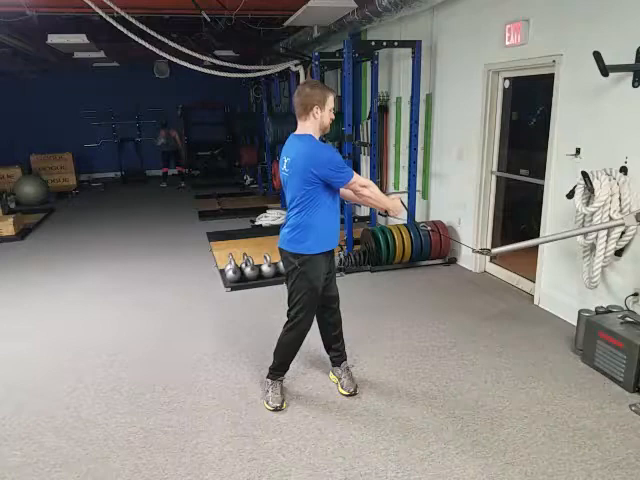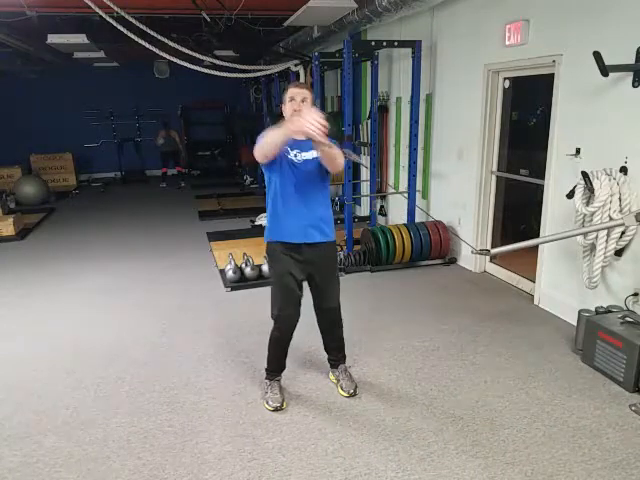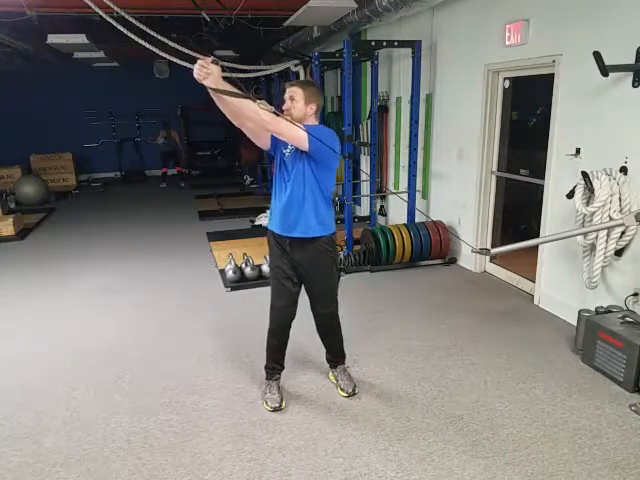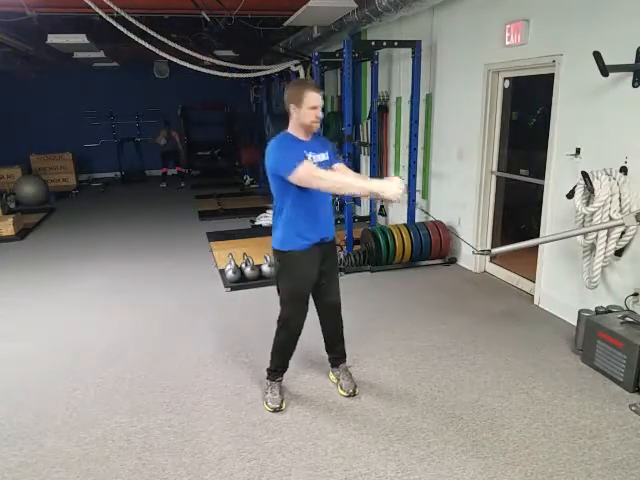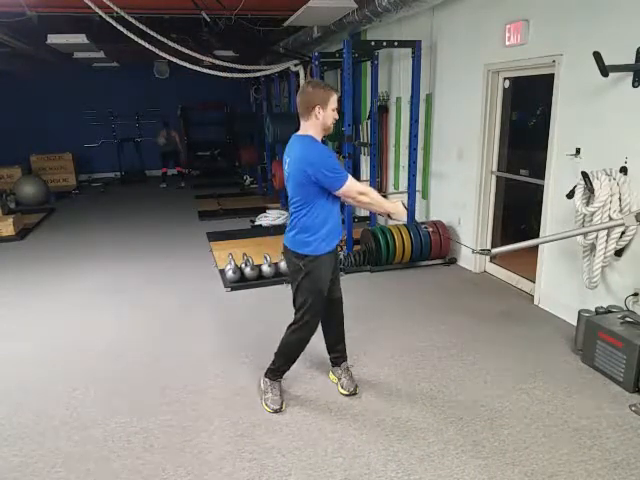
dt=1s
person 1, frame 1
left shoulder: (294, 146)
right shoulder: (318, 153)
left elbow: (338, 189)
right elbow: (361, 185)
left wrist: (377, 203)
right wrist: (389, 205)
left hip: (317, 248)
right hip: (305, 251)
left knee: (329, 307)
right knee: (300, 318)
left ankle: (339, 364)
right ankle: (274, 378)
person 1, frame 2
left shoulder: (322, 145)
right shoulder: (272, 144)
left elbow: (334, 164)
right elbow: (264, 149)
left wrist: (321, 143)
right wrist: (292, 127)
left hip: (322, 243)
right hip: (283, 245)
left knee: (330, 310)
right knee: (285, 317)
left ankle: (338, 366)
right ankle: (272, 378)
person 1, frame 3
left shoulder: (325, 139)
right shoulder: (282, 141)
left elbow: (269, 122)
right elbow: (245, 121)
left wrist: (220, 84)
right wrist: (212, 86)
left hip: (317, 242)
right hip: (281, 240)
left knee: (326, 310)
right knee: (280, 313)
left ankle: (337, 365)
right ankle: (272, 377)
person 1, frame 4
left shoulder: (323, 145)
right shoulder: (279, 148)
left elbow: (345, 177)
right elbow: (320, 180)
left wrist: (379, 187)
right wrist: (377, 185)
left hip: (325, 243)
right hip: (294, 249)
left knee: (331, 310)
right knee: (292, 317)
left ankle: (338, 366)
right ankle: (274, 378)
person 1, frame 5
left shoulder: (298, 145)
right shoulder: (316, 154)
left elbow: (341, 192)
right elbow: (358, 192)
left wrist: (380, 207)
right wrist: (392, 209)
left hip: (321, 248)
right hip: (309, 253)
left knee: (333, 308)
right knee: (307, 319)
left ankle: (339, 365)
right ankle: (272, 377)
